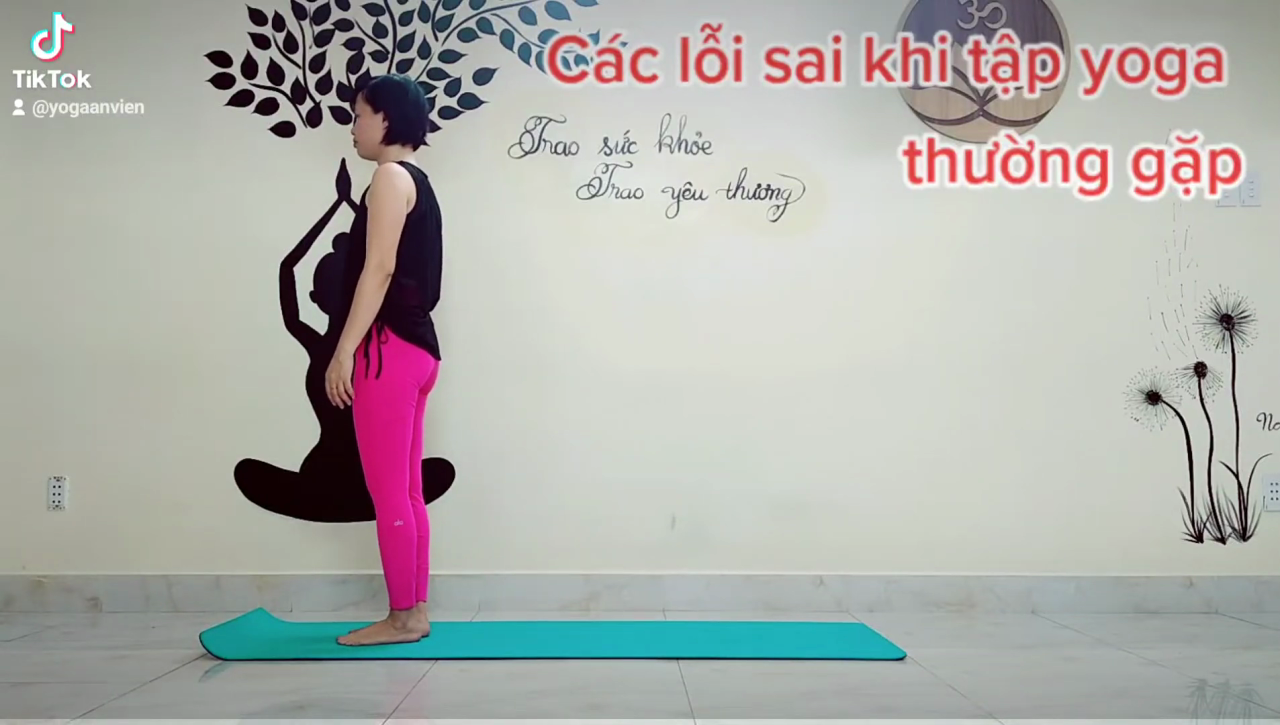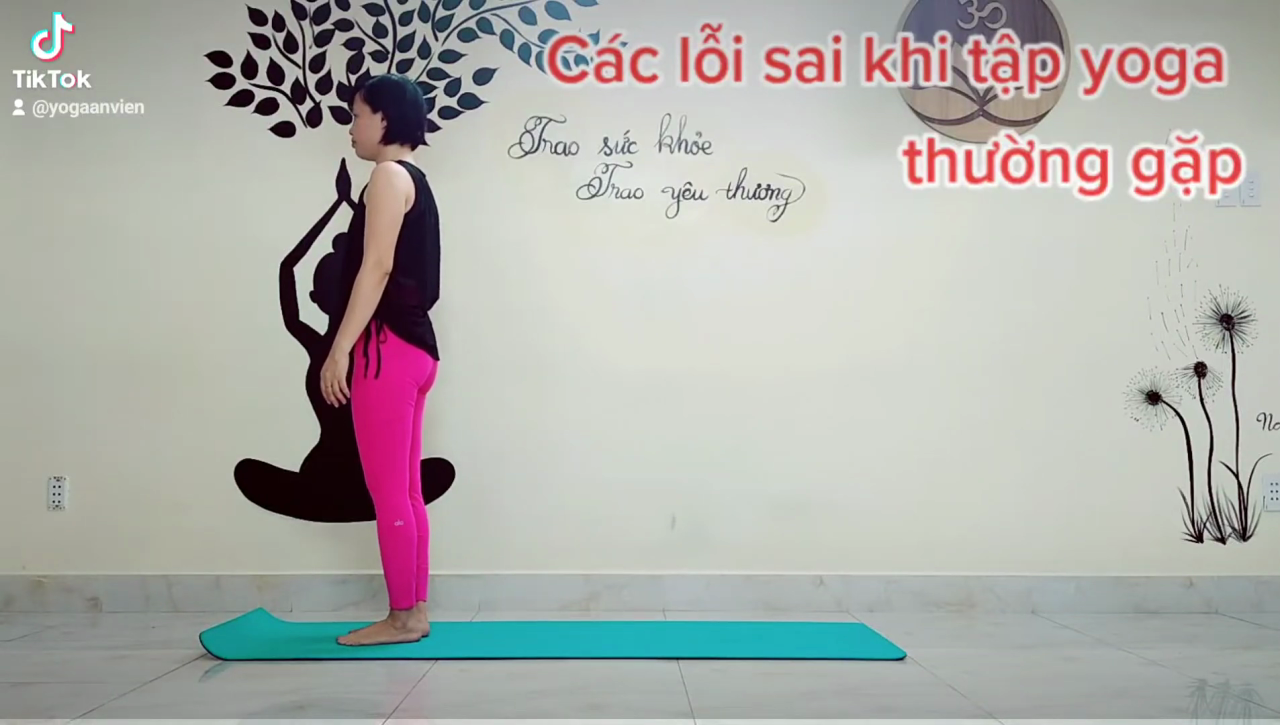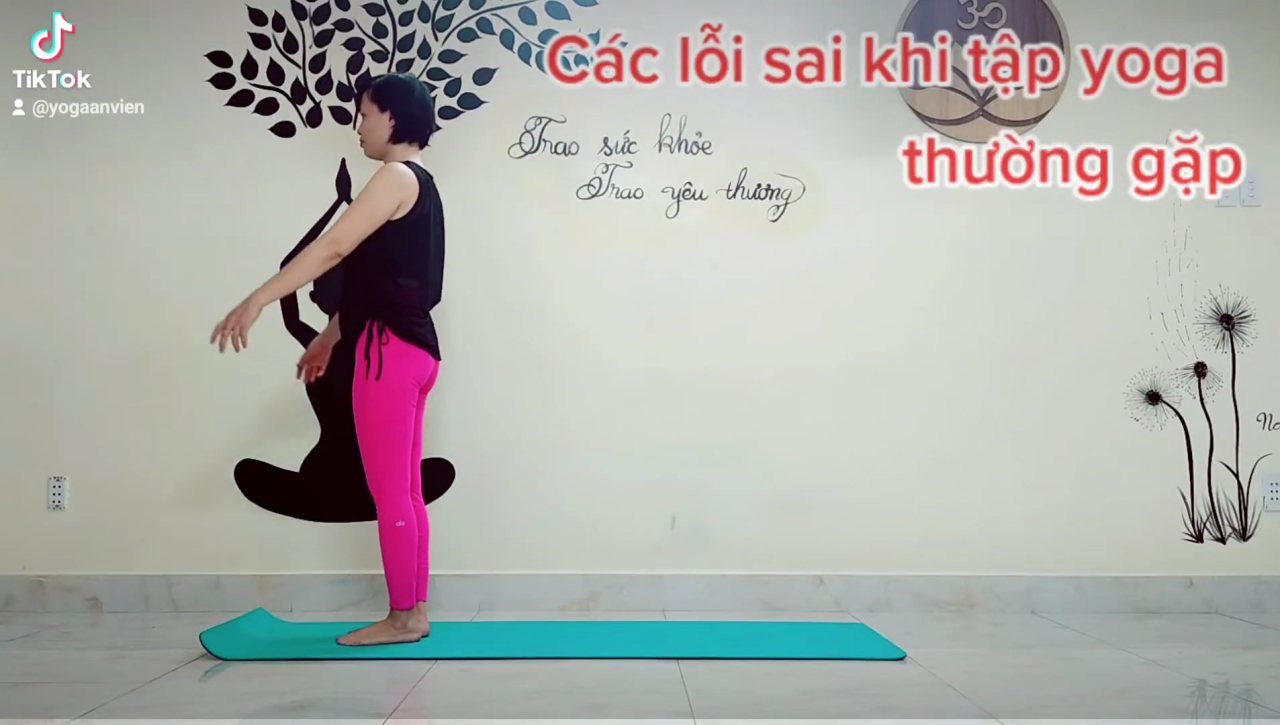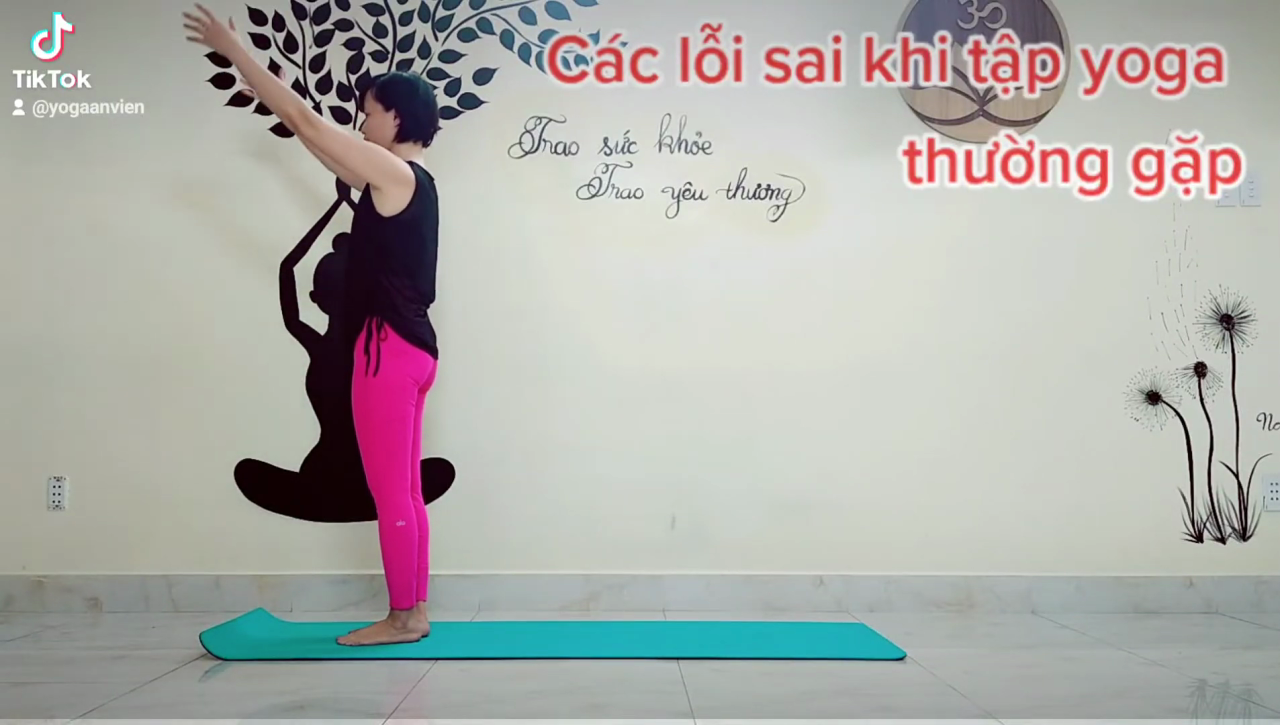
dt=0.7s
person 1, frame 1
left shoulder: (391, 176)
right shoulder: (416, 181)
left elbow: (379, 269)
left wrist: (343, 352)
left hip: (389, 347)
right hip: (413, 346)
left knee: (389, 493)
right knee: (405, 493)
left ankle: (402, 617)
right ankle: (413, 611)
person 1, frame 2
left shoulder: (389, 176)
right shoulder: (413, 180)
left elbow: (376, 268)
left wrist: (339, 350)
left hip: (388, 346)
right hip: (410, 345)
left knee: (388, 493)
right knee: (404, 491)
left ankle: (403, 616)
right ankle: (413, 611)
person 1, frame 3
left shoulder: (397, 177)
right shoulder: (414, 184)
left elbow: (332, 248)
left wrist: (255, 302)
right wrist: (329, 337)
left hip: (391, 346)
right hip: (409, 344)
left knee: (391, 495)
right knee: (403, 492)
left ankle: (404, 617)
right ankle: (411, 612)
person 1, frame 4
left shoulder: (392, 172)
right shoulder: (404, 181)
left elbow: (305, 119)
right elbow: (317, 134)
right wrist: (253, 75)
left hip: (388, 346)
right hip: (406, 344)
left knee: (390, 493)
right knee: (402, 491)
left ankle: (404, 615)
right ankle: (409, 610)
